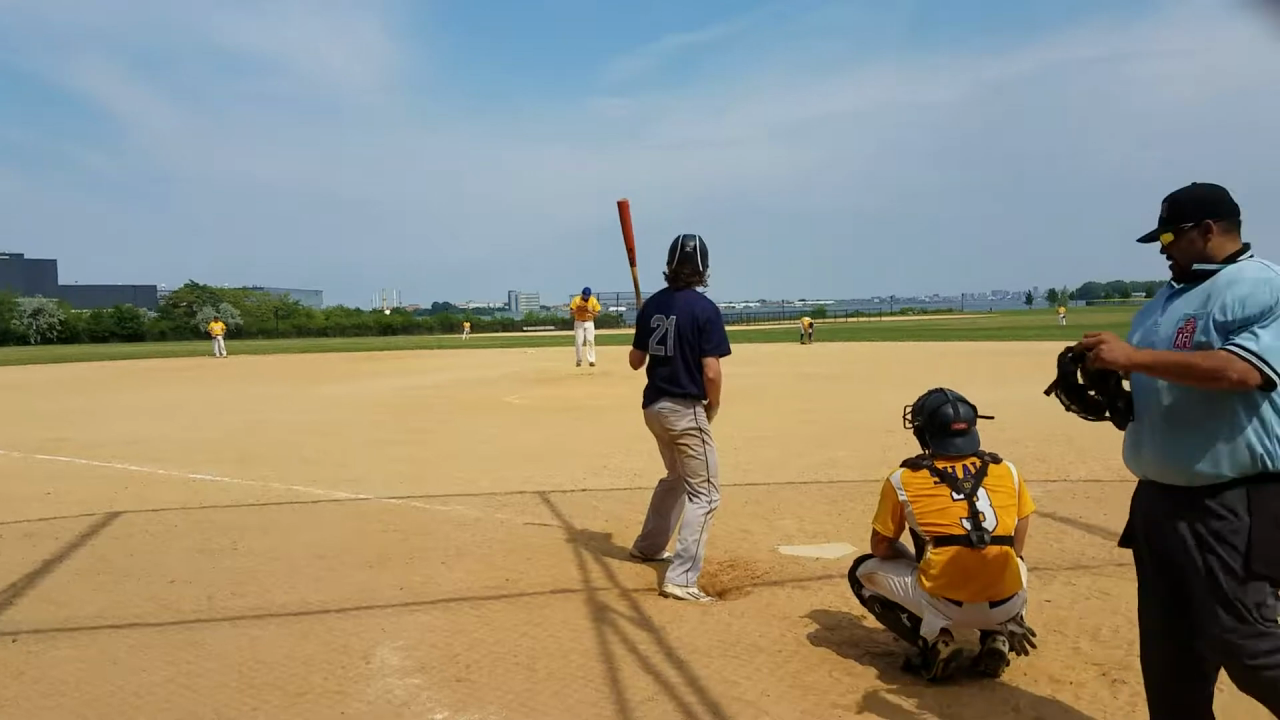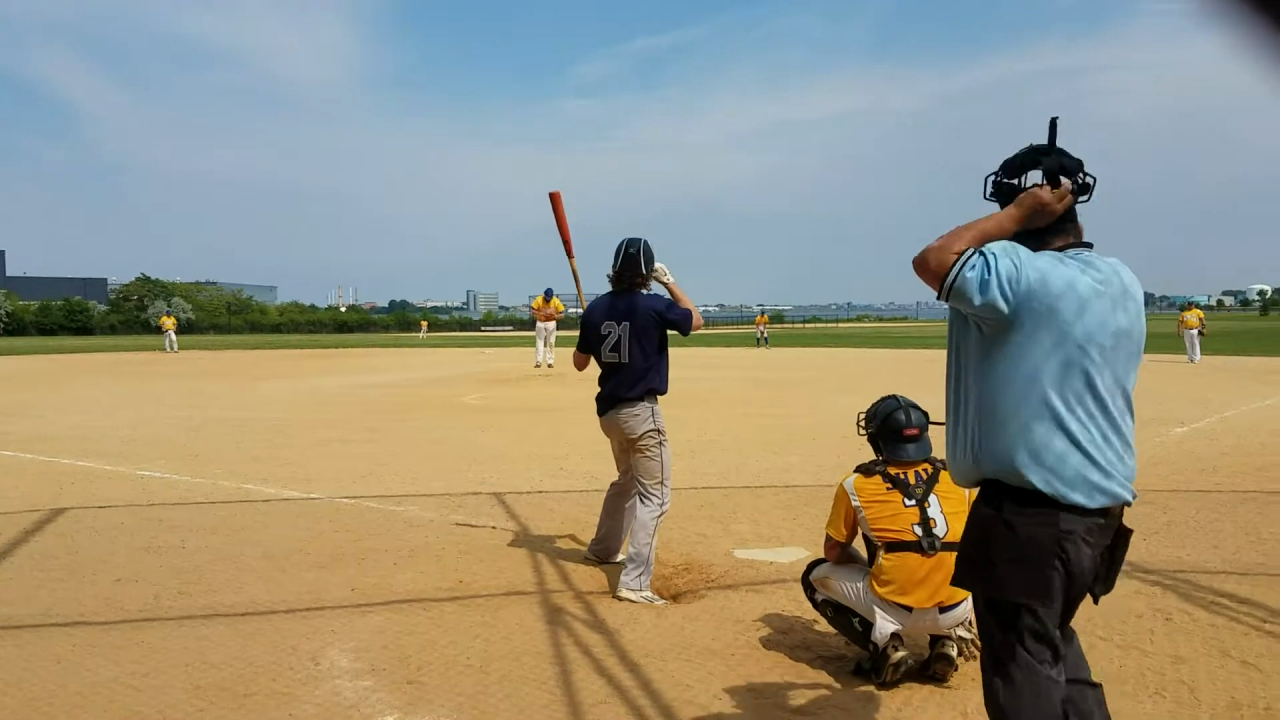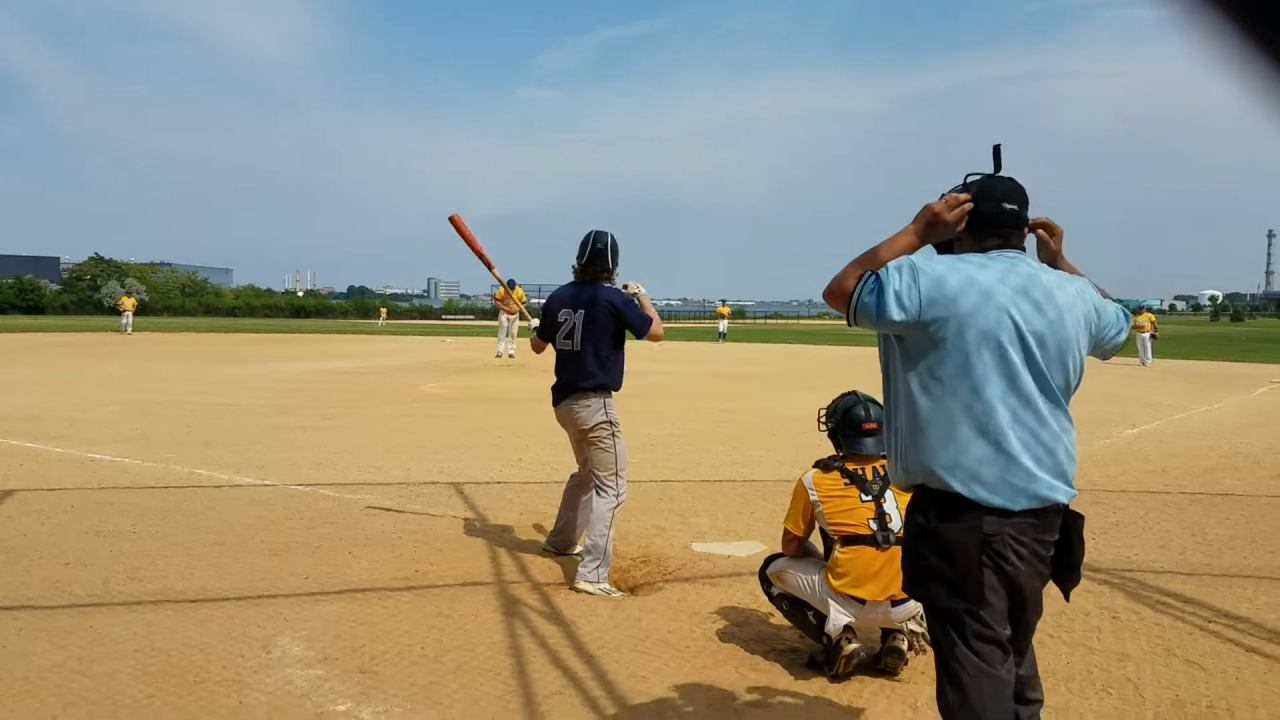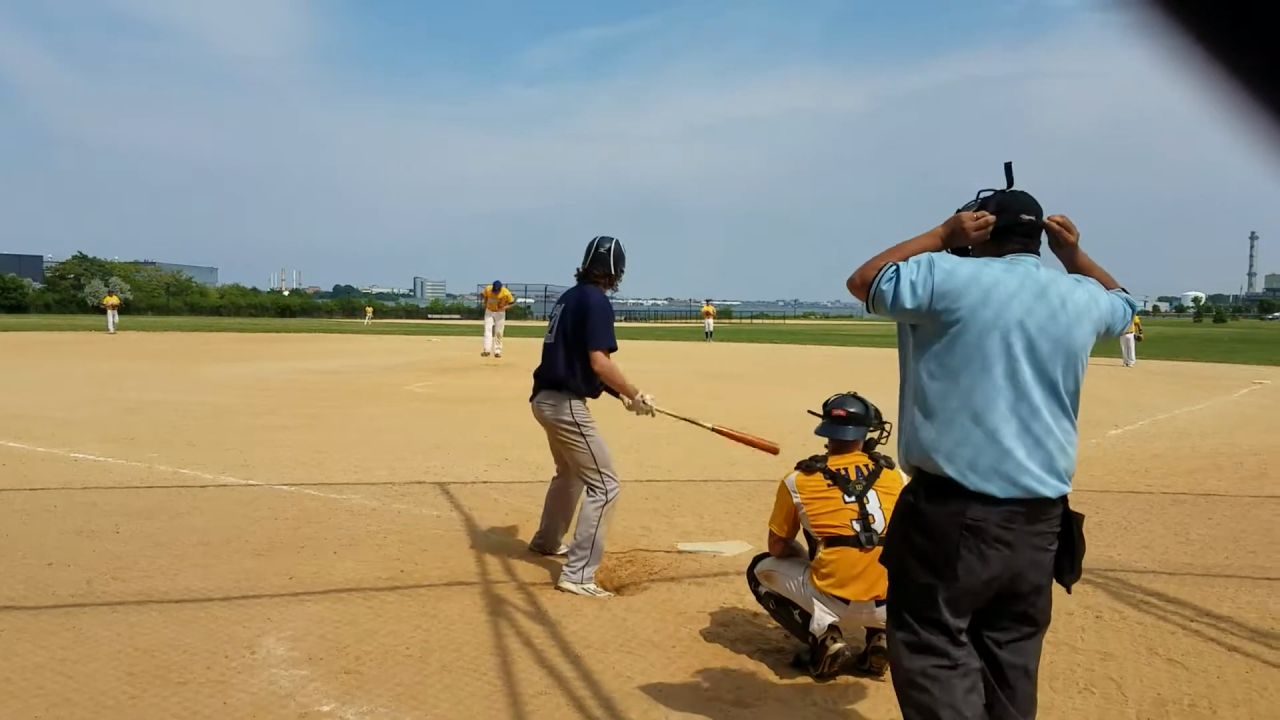
dt=0.7s
person 1, frame 1
right shoulder: (1168, 296)
left wrist: (1134, 356)
right wrist: (1112, 368)
right hip: (1162, 496)
left knee: (1236, 630)
right knee: (1168, 631)
person 1, frame 2
left shoulder: (1017, 274)
right shoulder: (1124, 281)
left elbow: (930, 263)
left wrist: (1013, 215)
left hip: (1025, 511)
right hip: (1099, 504)
left knee: (1023, 666)
right knee: (1053, 649)
person 1, frame 3
left shoulder: (932, 280)
right shoulder: (1071, 294)
left elbow: (841, 293)
right elbow: (1115, 329)
left wrist: (917, 232)
right wrist: (1059, 262)
left hip: (959, 516)
right hip: (1042, 511)
left knee: (975, 666)
right knee: (1013, 651)
person 1, frame 4
left shoulder: (952, 278)
right shoulder: (1082, 300)
left elbow: (863, 283)
right elbow: (1122, 307)
left wrist: (940, 237)
right wrist: (1074, 255)
left hip: (952, 509)
right hip: (1039, 513)
left knee: (927, 646)
right knee: (1012, 650)
person 2, frame 1
left shoulder: (651, 305)
right shoulder: (704, 309)
left elbow: (636, 361)
right elbow: (711, 372)
right wrist: (712, 409)
left hip: (654, 406)
right hip: (685, 409)
left knee: (676, 477)
right knee: (704, 493)
left ankle: (649, 546)
right ankle: (681, 579)
person 2, frame 2
left shoulder: (596, 309)
right shoulder: (654, 306)
left elbow: (580, 363)
right elbow: (696, 320)
right wrist: (669, 281)
left hip: (609, 410)
right hip: (640, 411)
left knee: (627, 479)
right knee: (654, 495)
left ankle: (603, 549)
right ankle: (634, 582)
person 2, frame 3
left shoulder: (558, 297)
right shoulder: (612, 299)
left elbow: (537, 346)
right elbow: (656, 332)
left wrist: (543, 325)
right wrist: (642, 296)
left hip: (565, 400)
right hip: (594, 403)
left knee: (587, 471)
right knee: (610, 486)
left ankle: (561, 540)
right ankle: (592, 574)
person 2, frame 4
left shoulder: (569, 297)
right shoulder: (596, 300)
right elbow: (599, 363)
left wrist: (621, 391)
right wrist: (636, 394)
left hip: (546, 397)
right hip: (566, 404)
left knee: (570, 473)
right knee: (604, 484)
left ankle: (547, 541)
right ankle: (576, 575)
person 3, frame 1
left shoulder: (904, 480)
right shoulder: (1007, 471)
left elbow: (881, 549)
right elbow: (1015, 549)
left hip: (944, 606)
right hip: (1005, 605)
left knee: (864, 571)
left ankle: (933, 640)
right ankle: (997, 636)
person 3, frame 2
left shoulder: (856, 485)
right shoulder: (956, 478)
left elbow: (833, 553)
left hip: (895, 610)
right hip: (955, 610)
left knee: (816, 575)
left ankle: (885, 646)
right ankle: (947, 641)
person 3, frame 3
left shoulder: (815, 480)
left elbow: (791, 547)
left hip: (849, 602)
right hip: (906, 605)
left knee: (773, 570)
left ankle: (837, 639)
right ankle: (898, 635)
person 3, frame 4
left shoulder: (799, 480)
right shoulder: (894, 475)
left elbow: (777, 547)
left hip: (834, 603)
right hip: (889, 604)
left knee: (761, 569)
left ankle: (825, 640)
right ankle: (881, 638)
